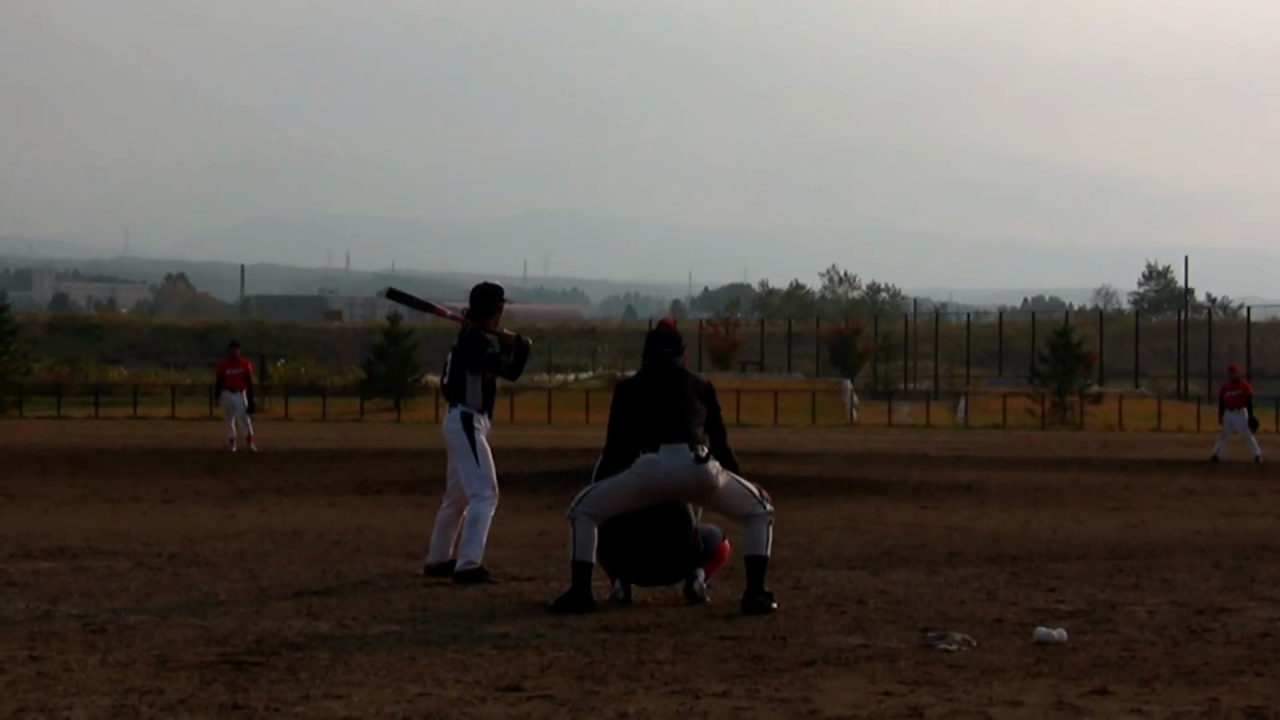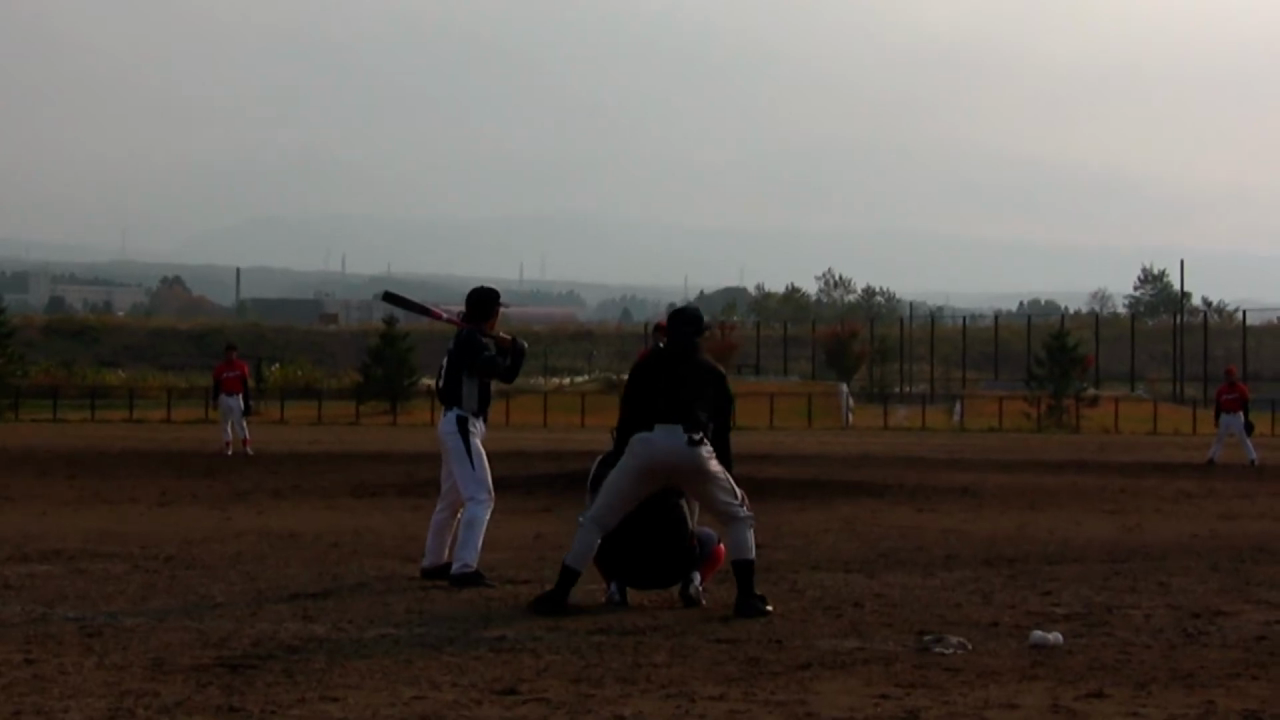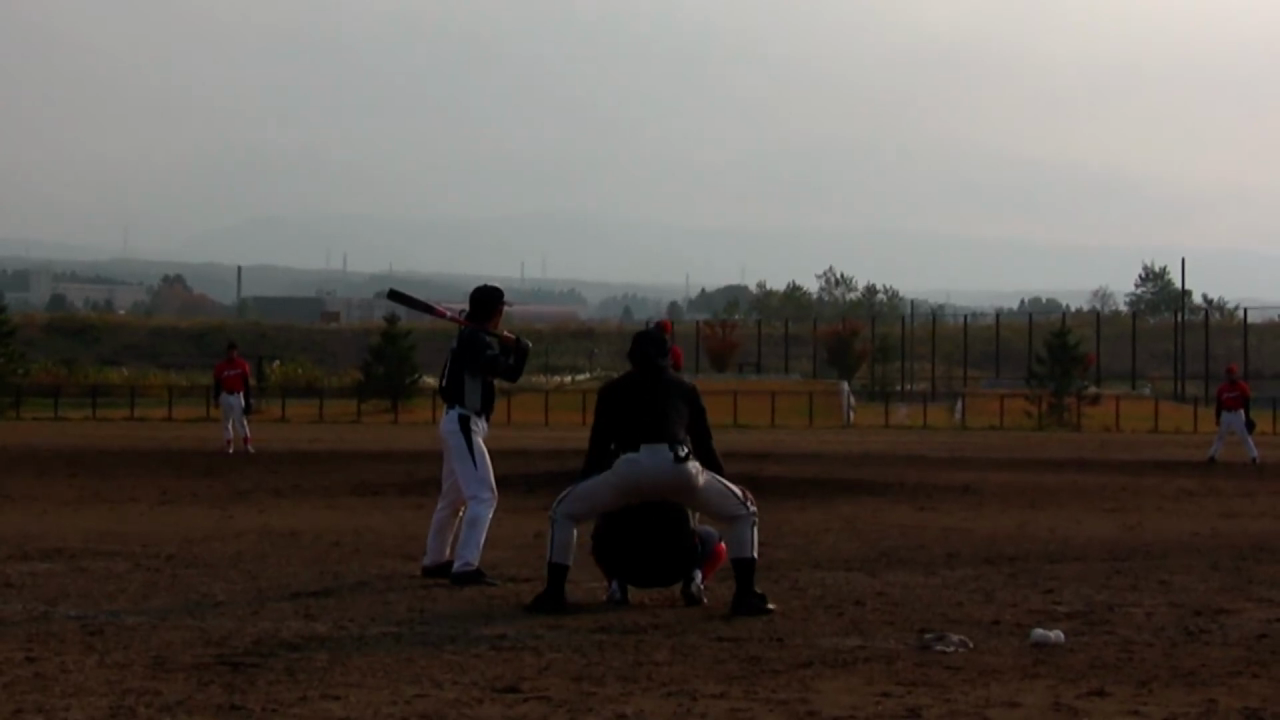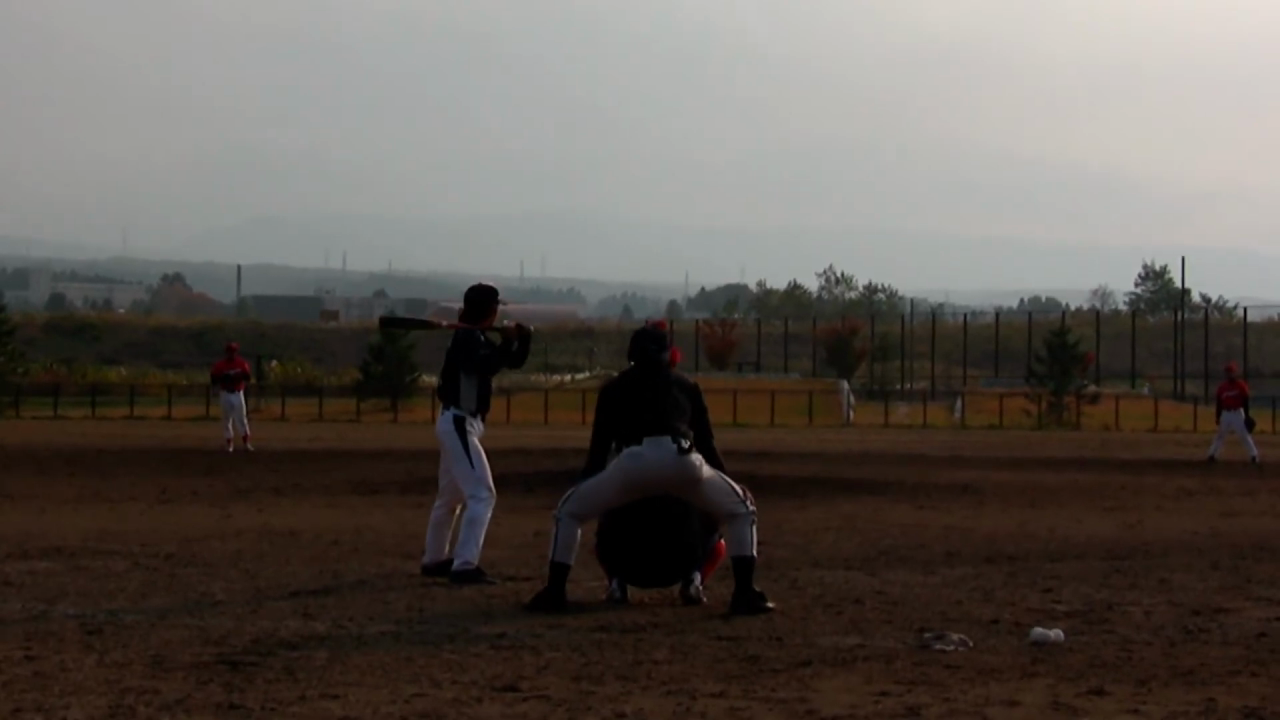
dt=1s
person 1, frame 1
left shoulder: (471, 336)
right shoulder: (475, 337)
left elbow: (511, 372)
right elbow: (500, 367)
left wrist: (516, 344)
right wrist: (510, 345)
left hip: (463, 420)
right hip: (466, 422)
left knee: (457, 496)
right knee: (484, 494)
left ankle: (438, 560)
right ankle: (468, 566)
person 1, frame 2
left shoulder: (468, 339)
right shoulder: (471, 340)
left elbow: (506, 374)
right elbow: (499, 370)
left wrist: (510, 347)
right wrist: (509, 348)
left hip: (457, 424)
right hip: (462, 425)
left knee: (452, 499)
right knee: (480, 497)
left ankle: (434, 562)
right ankle: (463, 569)
person 1, frame 3
left shoulder: (473, 338)
right shoulder: (474, 338)
left elbow: (511, 374)
right elbow: (496, 368)
left wrist: (517, 347)
right wrist: (509, 347)
left hip: (459, 422)
right hip: (464, 423)
left knee: (453, 497)
right knee: (483, 496)
left ankle: (435, 561)
right ankle: (464, 568)
person 1, frame 4
left shoulder: (477, 338)
right shoulder: (467, 337)
left elbow: (514, 362)
right elbow: (486, 367)
left wrist: (522, 337)
right wrist: (507, 341)
left hip: (459, 423)
right hip: (459, 423)
left knee: (450, 496)
right knee: (482, 495)
left ankle: (434, 560)
right ankle: (464, 567)
person 2, frame 1
left shoulder: (629, 388)
right shoulder: (700, 386)
left elbow: (616, 445)
right elbow: (719, 440)
left wrist: (601, 482)
right wrist: (736, 476)
left hip: (649, 469)
right hip: (698, 467)
left knee: (583, 511)
right knee: (760, 510)
left ankle: (580, 593)
right ankle: (755, 595)
person 2, frame 2
left shoulder: (646, 365)
right shoulder: (713, 372)
left elbow: (626, 420)
right elbow: (722, 430)
left wrist: (620, 456)
right wrist: (725, 473)
left hip: (645, 447)
right hip: (693, 449)
left knee: (596, 521)
right knee: (738, 517)
left ankle: (558, 595)
right ankle: (747, 598)
person 2, frame 3
left shoulder: (613, 389)
right shoulder: (684, 388)
left elbow: (598, 446)
right elbow: (704, 444)
left wrist: (583, 485)
right wrist: (722, 480)
left hip: (630, 468)
right hip: (678, 467)
left knee: (564, 511)
right knee: (743, 510)
left ankle: (554, 594)
right ankle: (746, 595)
person 2, frame 4
left shoulder: (614, 387)
right shoulder: (685, 385)
left elbow: (600, 445)
right elbow: (705, 441)
left wrist: (585, 484)
right wrist: (726, 481)
left hip: (634, 462)
right hip: (682, 460)
left knee: (569, 511)
right knee: (741, 510)
left ankle: (555, 593)
right ankle: (745, 594)
